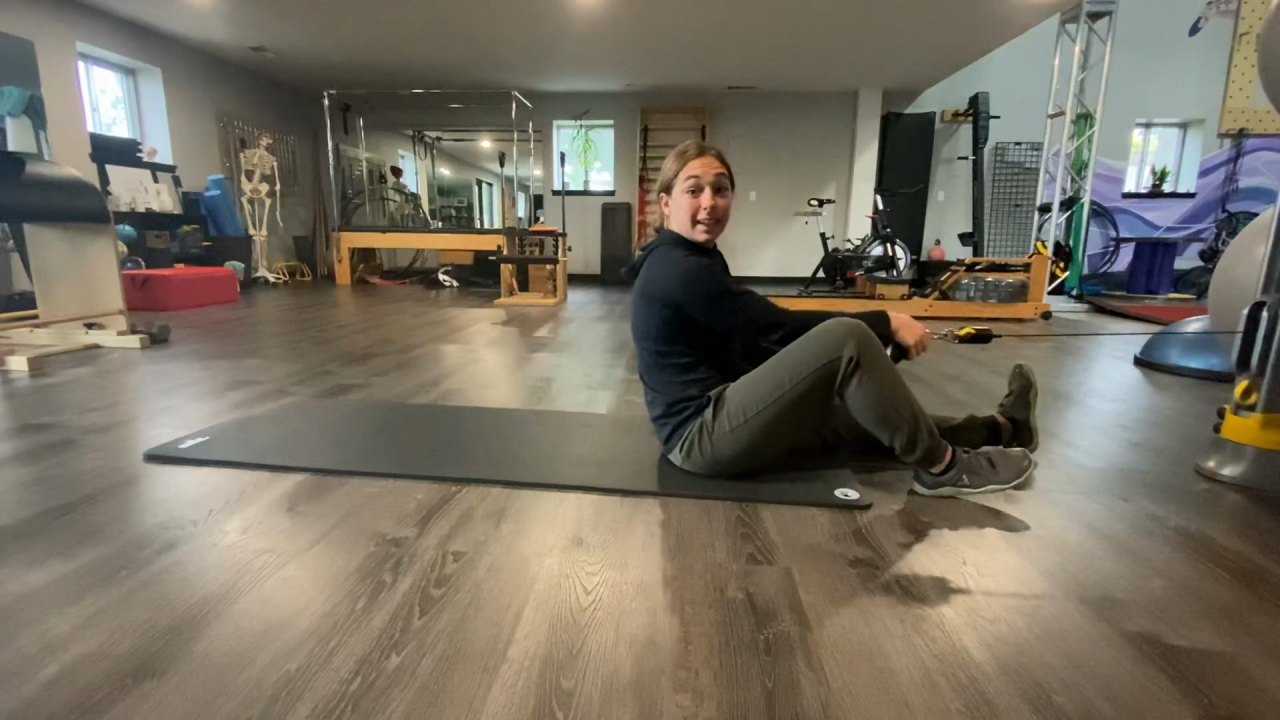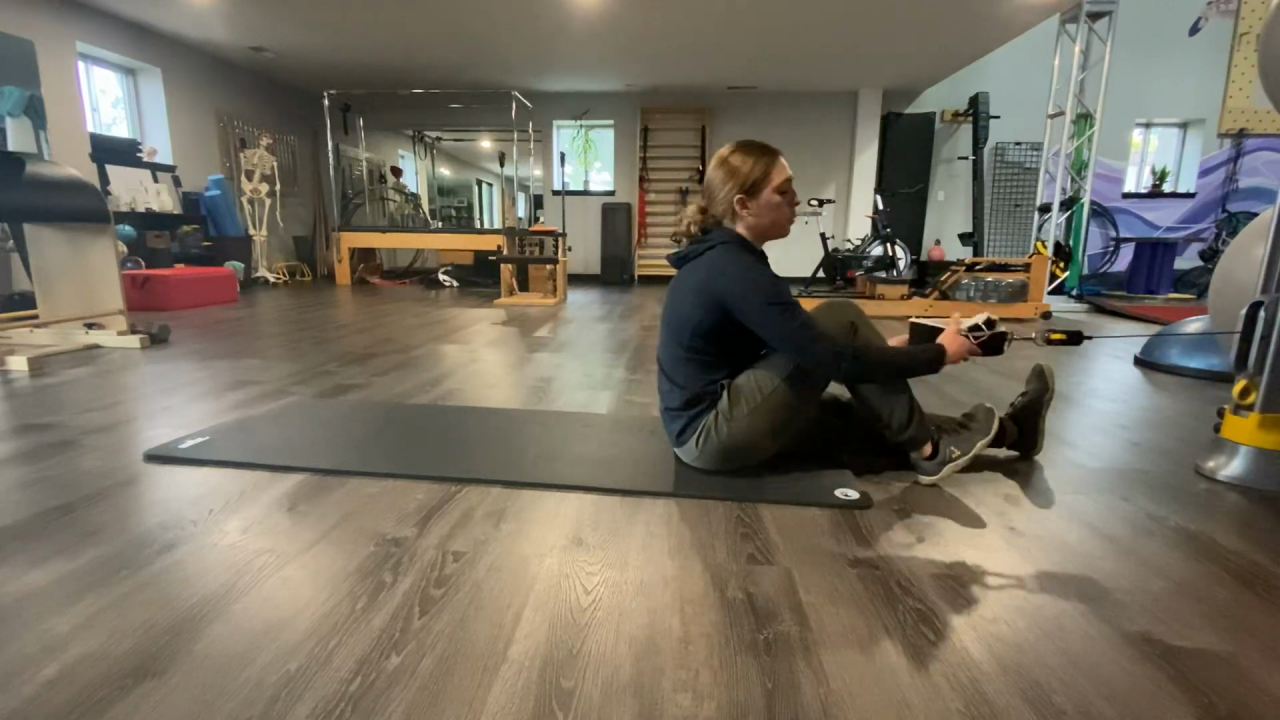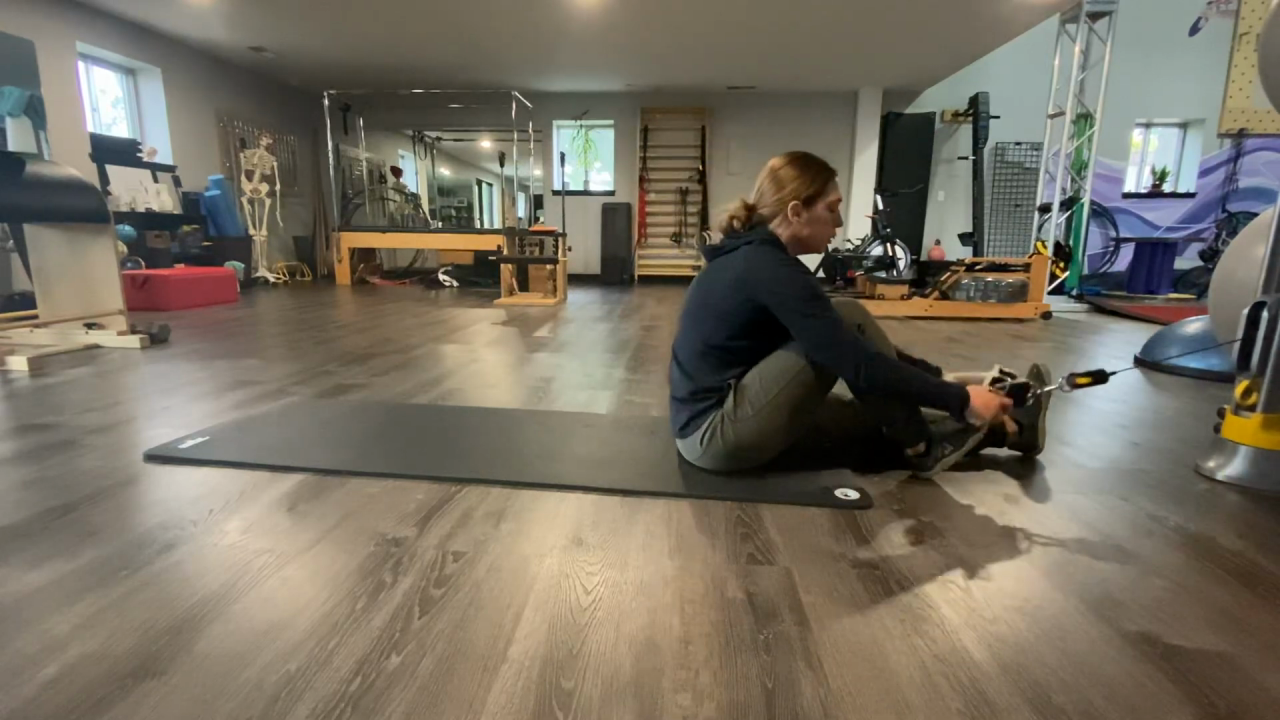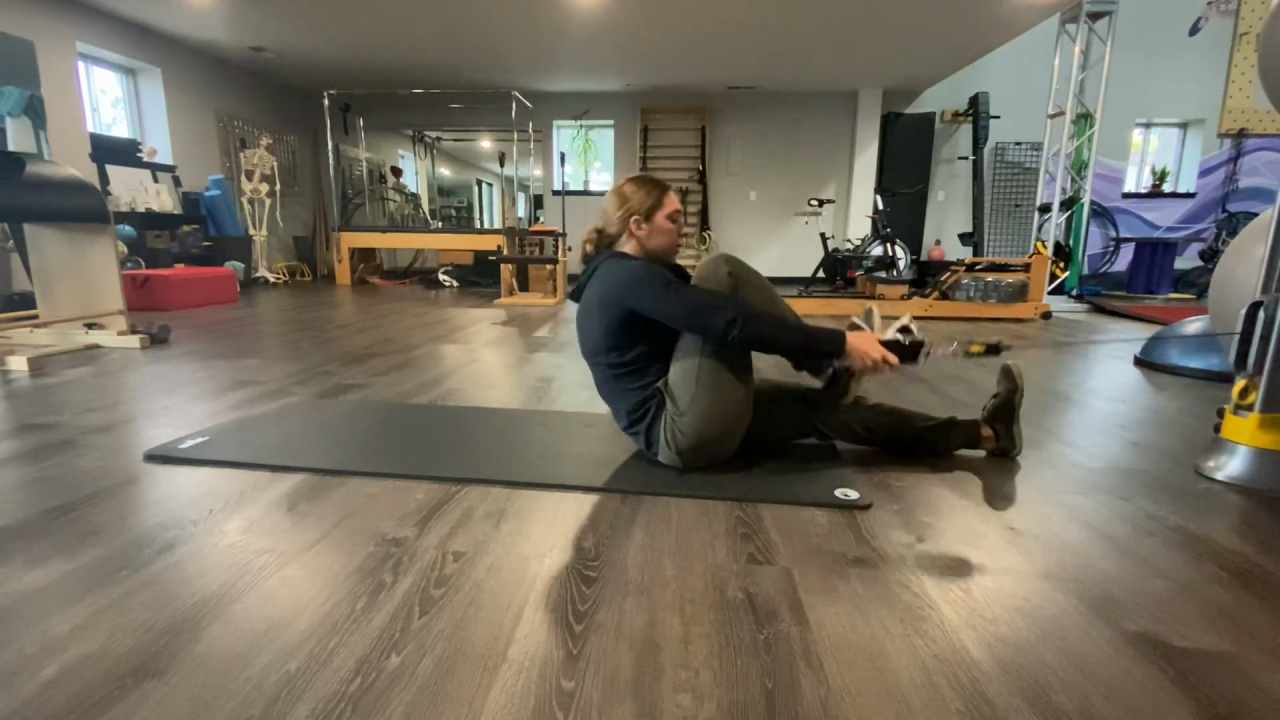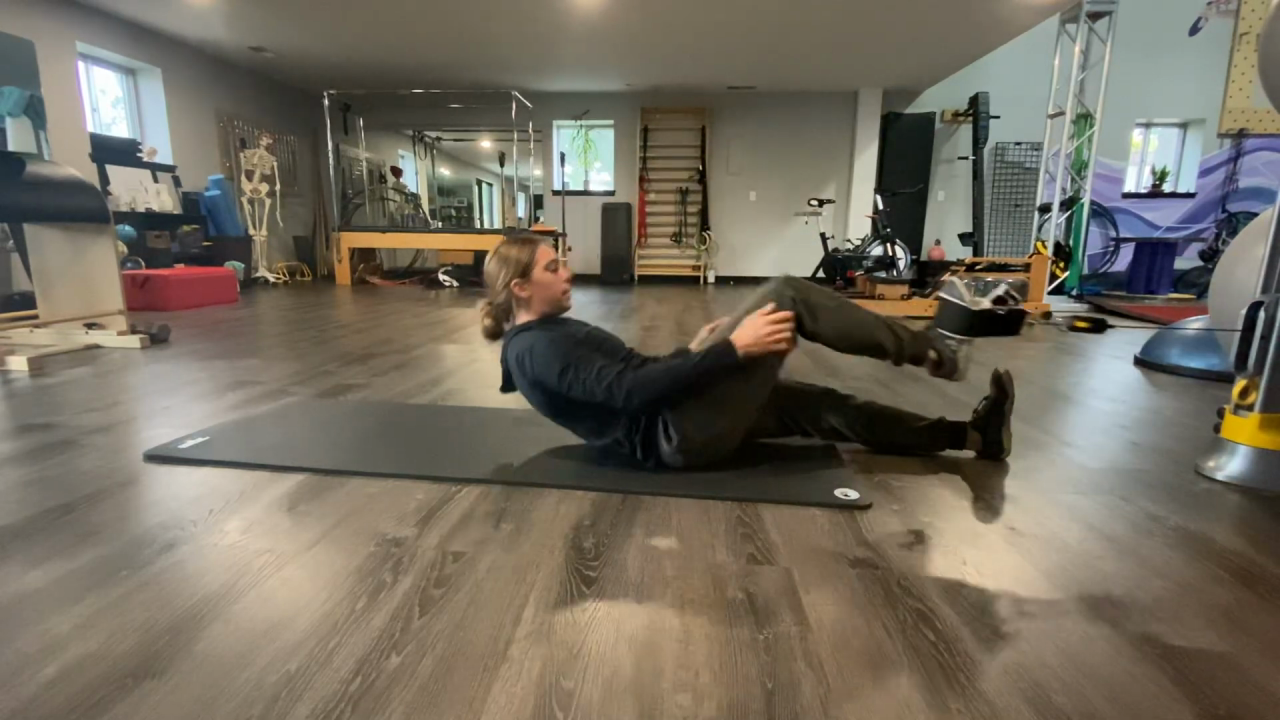
dt=1s
person 1, frame 1
left shoulder: (699, 258)
right shoulder: (680, 270)
left elbow: (737, 344)
right elbow: (777, 323)
right wrist: (885, 324)
left hip: (717, 419)
right hip: (702, 437)
right knee: (846, 338)
left ankle: (1000, 429)
right ankle: (942, 466)
person 1, frame 2
left shoulder: (718, 255)
right shoulder: (739, 273)
left elbow: (797, 343)
right elbow: (834, 359)
left wrist: (880, 348)
right wrist: (937, 354)
left hip: (706, 422)
right hip: (713, 435)
left knee: (866, 413)
right knee: (841, 318)
left ankle: (1007, 430)
right ankle: (929, 449)
person 1, frame 3
left shoulder: (753, 256)
right shoulder: (773, 271)
right elbow: (859, 365)
left wrist: (939, 378)
right wrist: (960, 400)
left hip: (711, 419)
right hip: (718, 435)
left knee: (872, 413)
right knee: (848, 319)
left ankle: (1004, 429)
right ankle: (923, 447)
person 1, frame 4
left shoulder: (629, 273)
right shoulder: (631, 279)
left elbow: (710, 312)
right elbow: (732, 322)
right wrist: (840, 342)
left hip: (683, 420)
right hip: (684, 436)
left knee: (823, 405)
right knee: (722, 272)
left ankle: (984, 433)
right ankle: (831, 363)
person 1, frame 5
left shoulder: (548, 334)
right shoulder: (540, 350)
right elbow: (634, 394)
left wrist: (696, 352)
right wrist: (733, 347)
left hip: (676, 424)
right hip: (683, 435)
left knee: (813, 404)
right knee: (788, 297)
left ankle: (970, 435)
right ankle: (928, 355)
